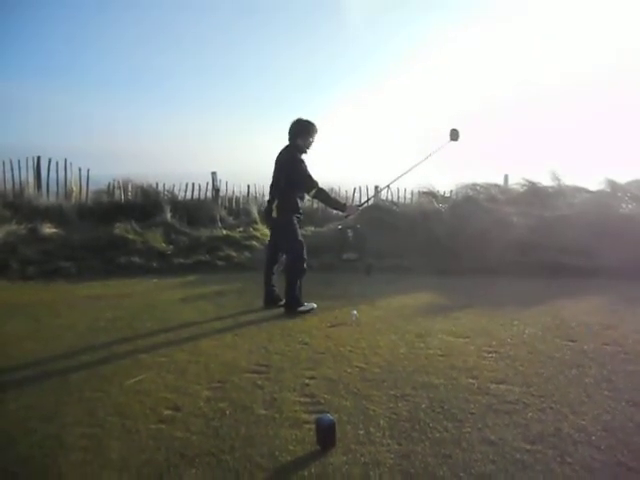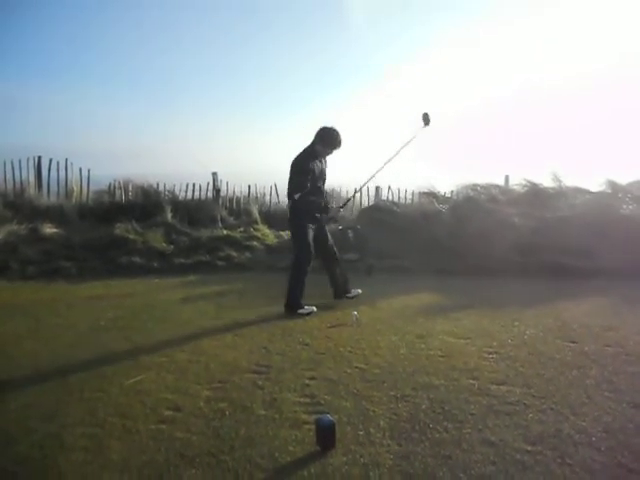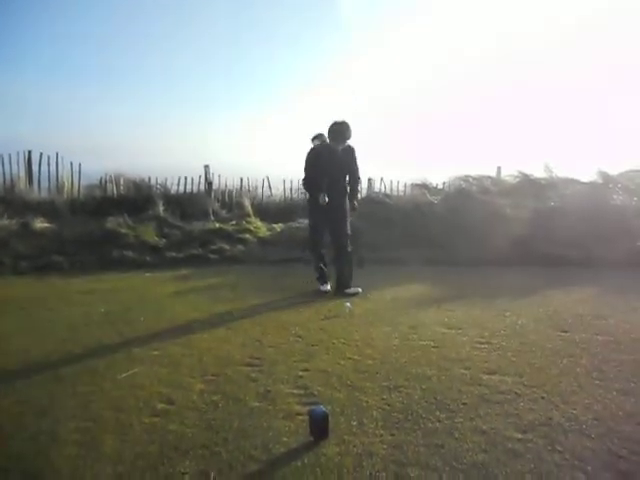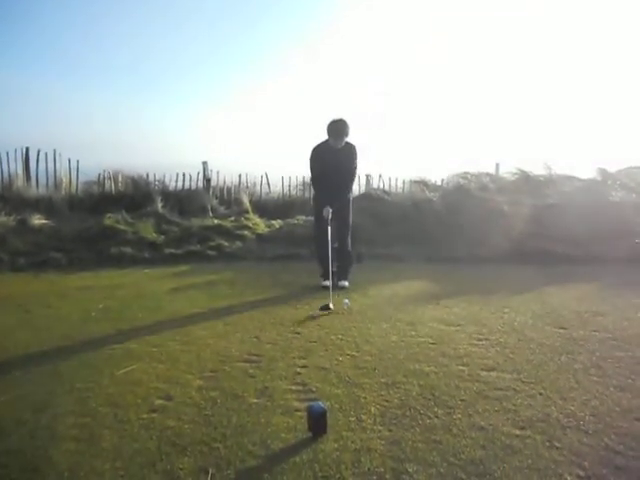
dt=0.5s
person 1, frame 1
left shoulder: (288, 154)
right shoulder: (294, 160)
right elbow: (314, 190)
right wrist: (343, 207)
left hip: (278, 211)
right hip: (283, 214)
left knee: (274, 256)
right knee: (297, 256)
left ankle: (271, 297)
right ankle: (293, 302)
person 1, frame 2
left shoulder: (320, 160)
right shoulder: (303, 162)
right elbow: (299, 195)
left wrist: (326, 209)
right wrist: (325, 209)
left hip: (315, 216)
right hip: (301, 216)
left knee: (329, 253)
right knee: (303, 258)
left ankle: (342, 290)
right ankle: (293, 303)
person 1, frame 3
left shoulder: (349, 152)
right shoulder: (316, 153)
left elbow: (354, 177)
right elbow: (307, 180)
left wrist: (353, 197)
right wrist: (317, 194)
left hip: (340, 202)
right hip: (318, 203)
left knee: (343, 243)
right knee: (316, 242)
left ankle: (344, 283)
right ankle: (323, 279)
person 1, frame 4
left shoulder: (350, 150)
right shoulder: (318, 151)
left elbow: (350, 177)
right elbow: (316, 180)
left wrist: (336, 201)
right wrist: (325, 204)
left hip: (343, 198)
right hip: (322, 199)
left knee: (344, 237)
right knee: (321, 237)
left ankle: (343, 275)
right ankle: (326, 274)
